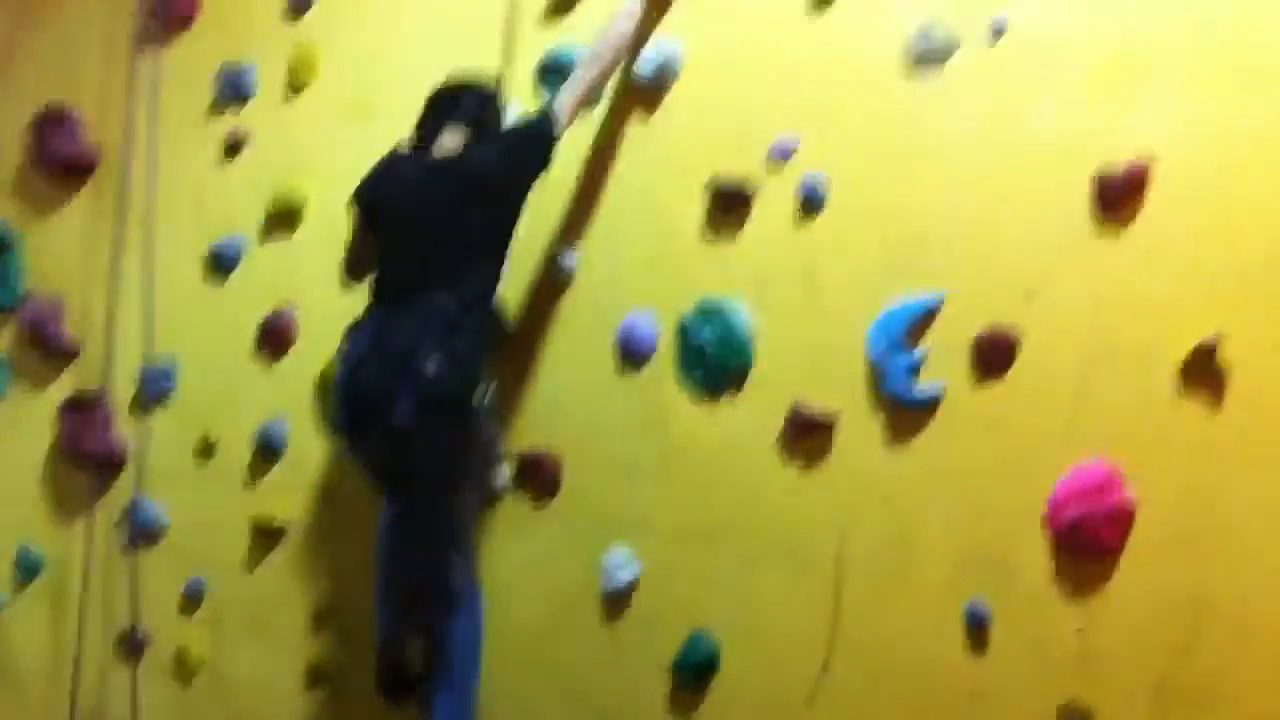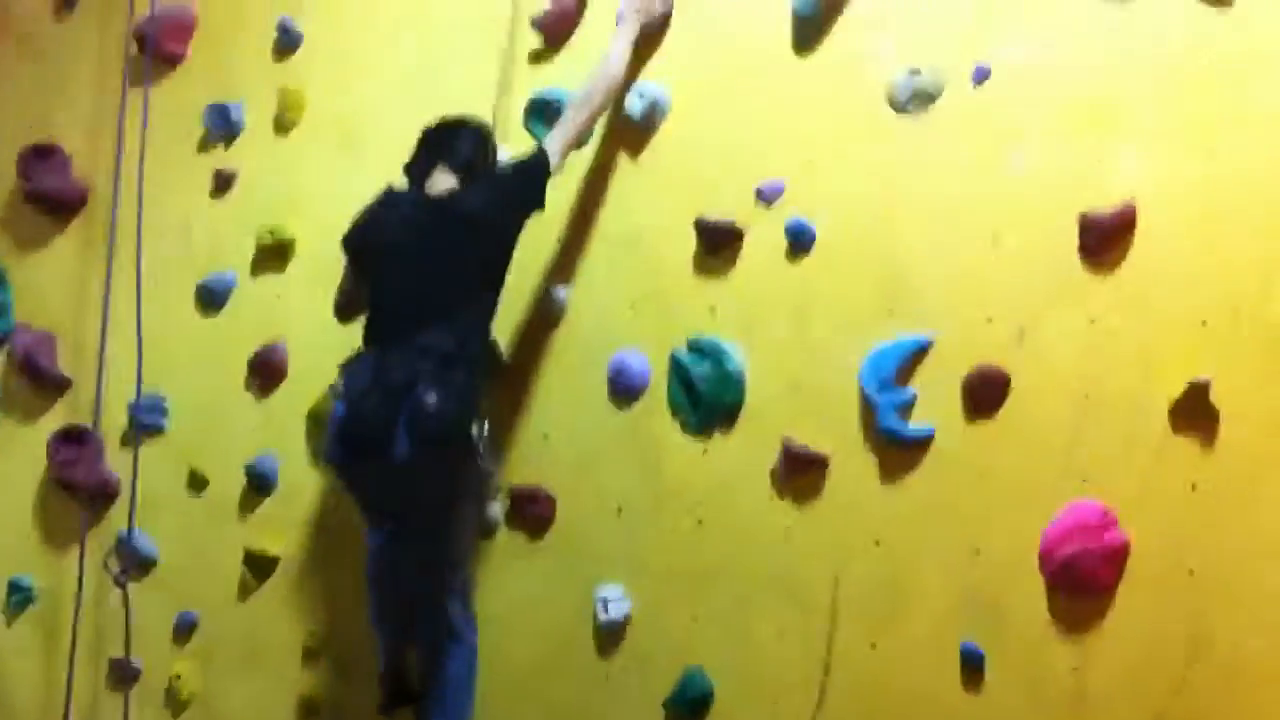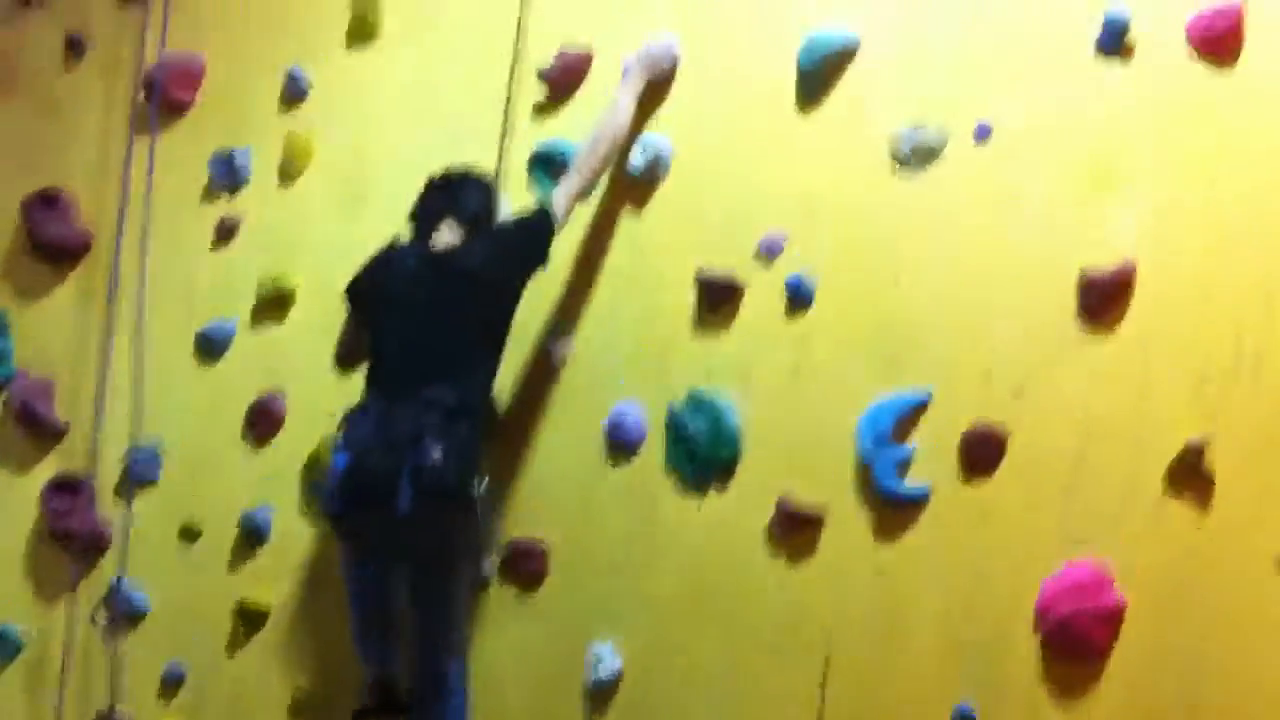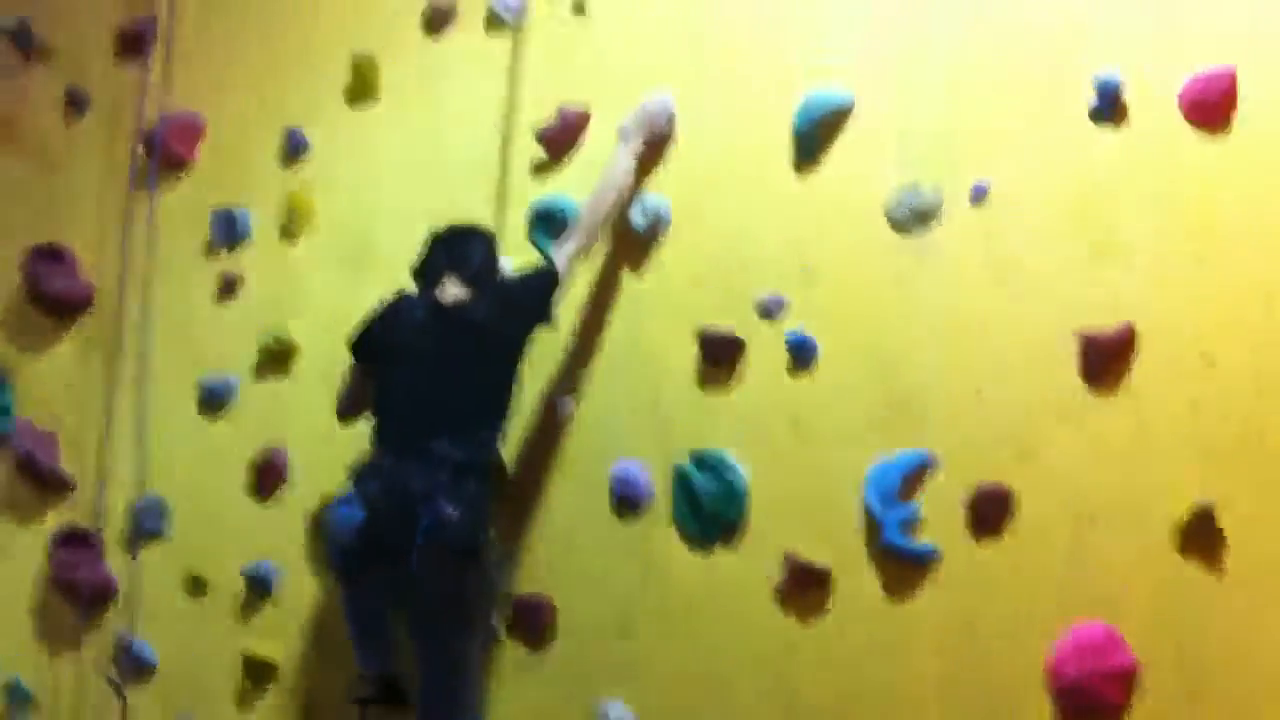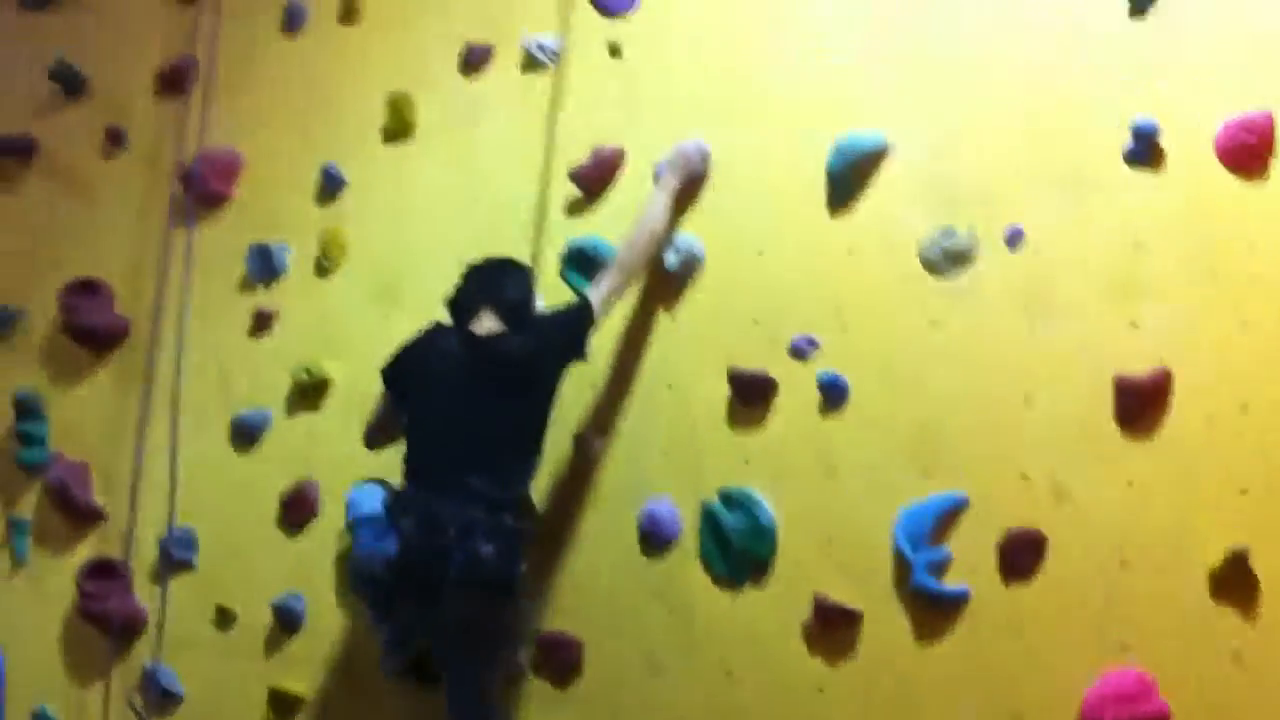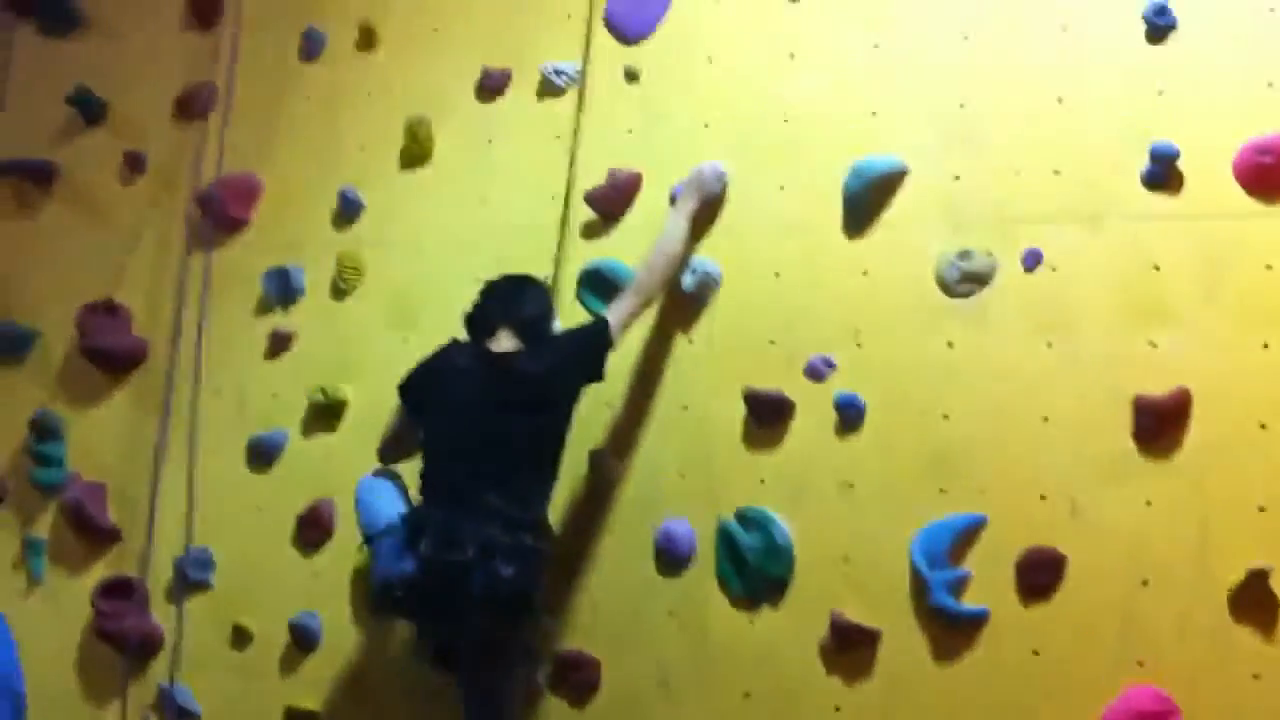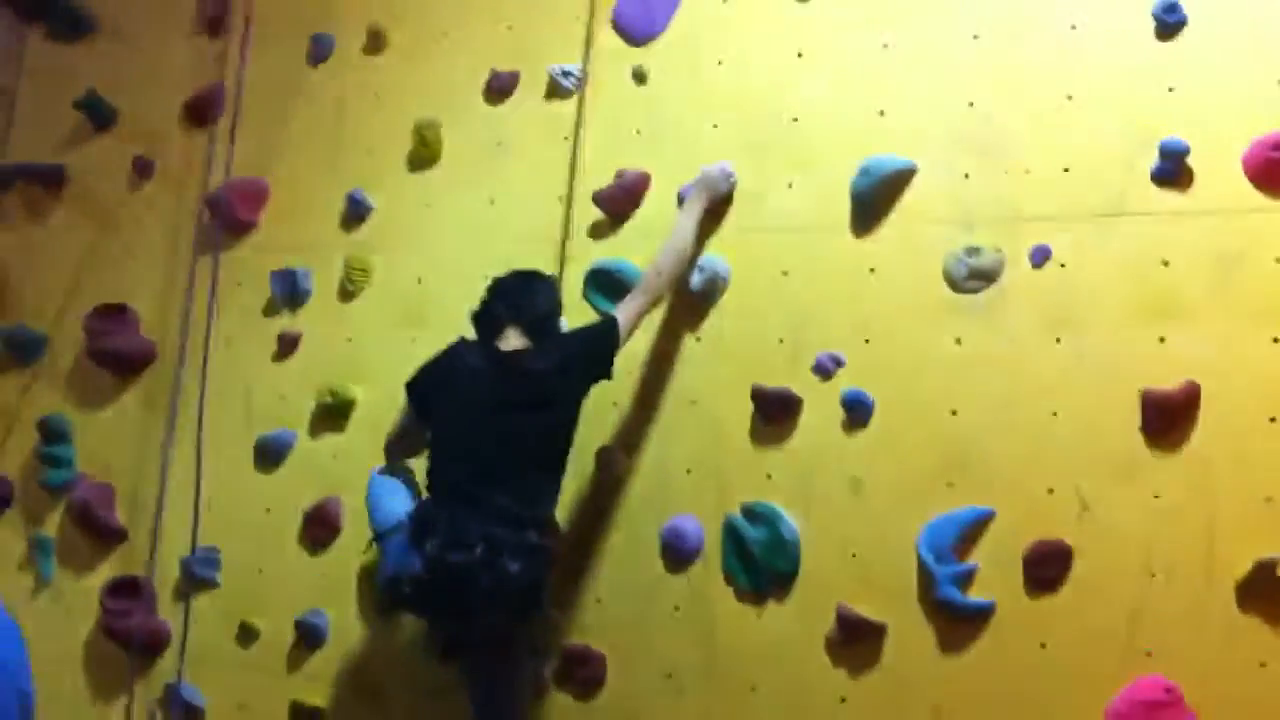
dt=0.1s
person 1, frame 1
left shoulder: (392, 175)
right shoulder: (505, 160)
left elbow: (354, 267)
right elbow: (593, 70)
left hip: (367, 379)
right hip: (442, 392)
left knee: (407, 510)
right knee: (450, 570)
left ankle: (392, 659)
person 1, frame 2
left shoulder: (384, 216)
right shoulder: (499, 199)
left elbow: (344, 308)
right elbow: (583, 112)
left hip: (361, 418)
right hip: (436, 428)
left knee: (392, 538)
right knee: (446, 616)
person 1, frame 3
left shoulder: (387, 267)
right shoulder: (502, 253)
left elbow: (347, 356)
right elbow: (588, 168)
right wrist: (634, 79)
left hip: (365, 467)
right hip: (440, 481)
left knee: (369, 555)
right knee: (439, 659)
person 1, frame 4
left shoulder: (394, 321)
right shoulder: (508, 309)
left elbow: (348, 409)
right elbow: (590, 226)
right wrist: (635, 140)
left hip: (373, 523)
right hip: (450, 536)
left knee: (340, 520)
person 1, frame 5
left shoulder: (426, 351)
right shoulder: (543, 344)
left elbow: (375, 437)
right elbow: (627, 267)
right wrist: (672, 181)
left hip: (402, 555)
right hip: (486, 568)
left knee: (364, 498)
left ankle: (409, 649)
person 1, frame 6
left shoulder: (443, 368)
right shoulder: (561, 363)
left elbow: (389, 451)
right elbow: (644, 289)
right wrist: (689, 203)
left hip: (419, 574)
right hip: (502, 584)
left knee: (375, 491)
left ankle: (440, 639)
person 1, frame 7
left shoulder: (451, 365)
right shoulder: (568, 363)
left elbow: (395, 451)
right elbow: (653, 288)
right wrist: (698, 203)
left hip: (425, 571)
right hip: (509, 583)
left knee: (386, 484)
left ankle: (449, 628)
